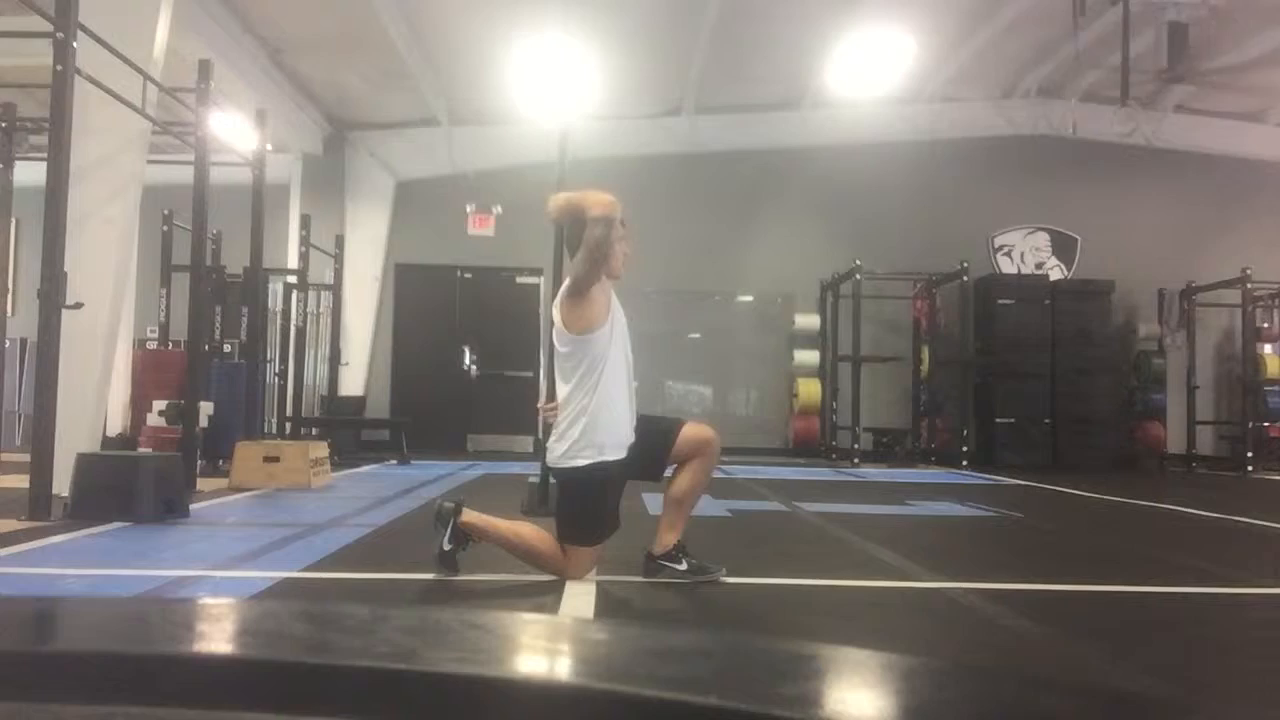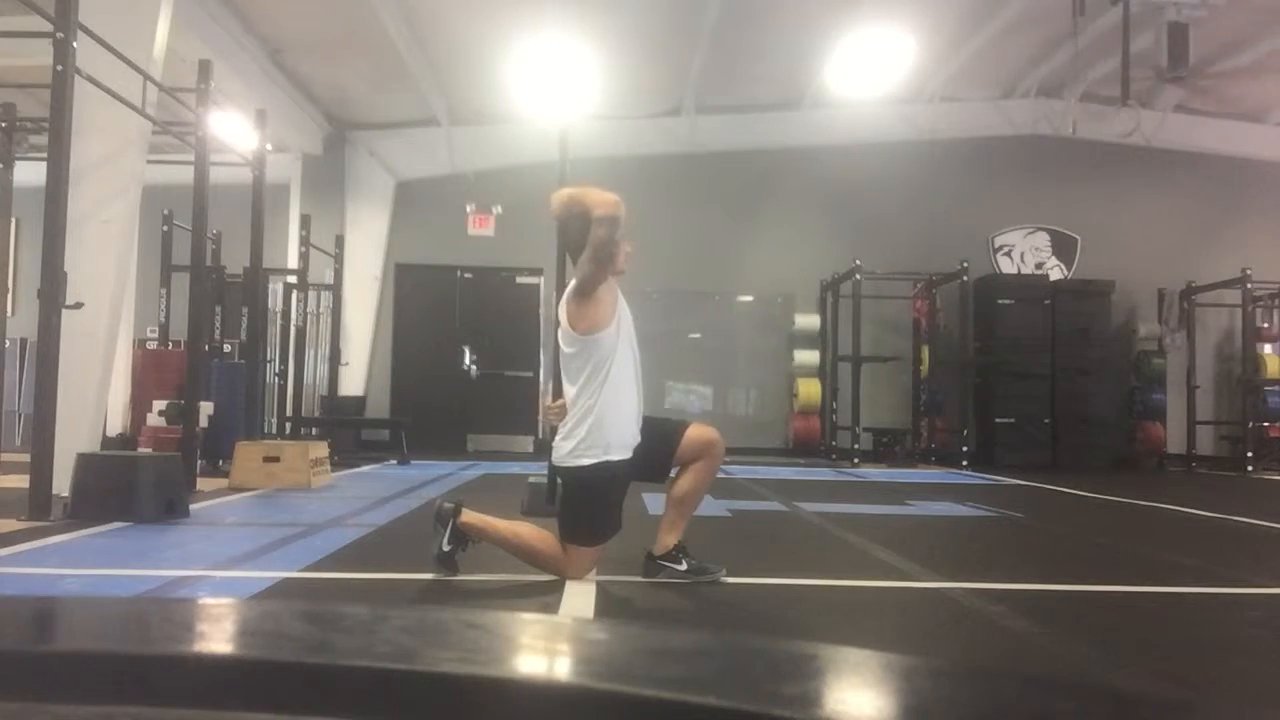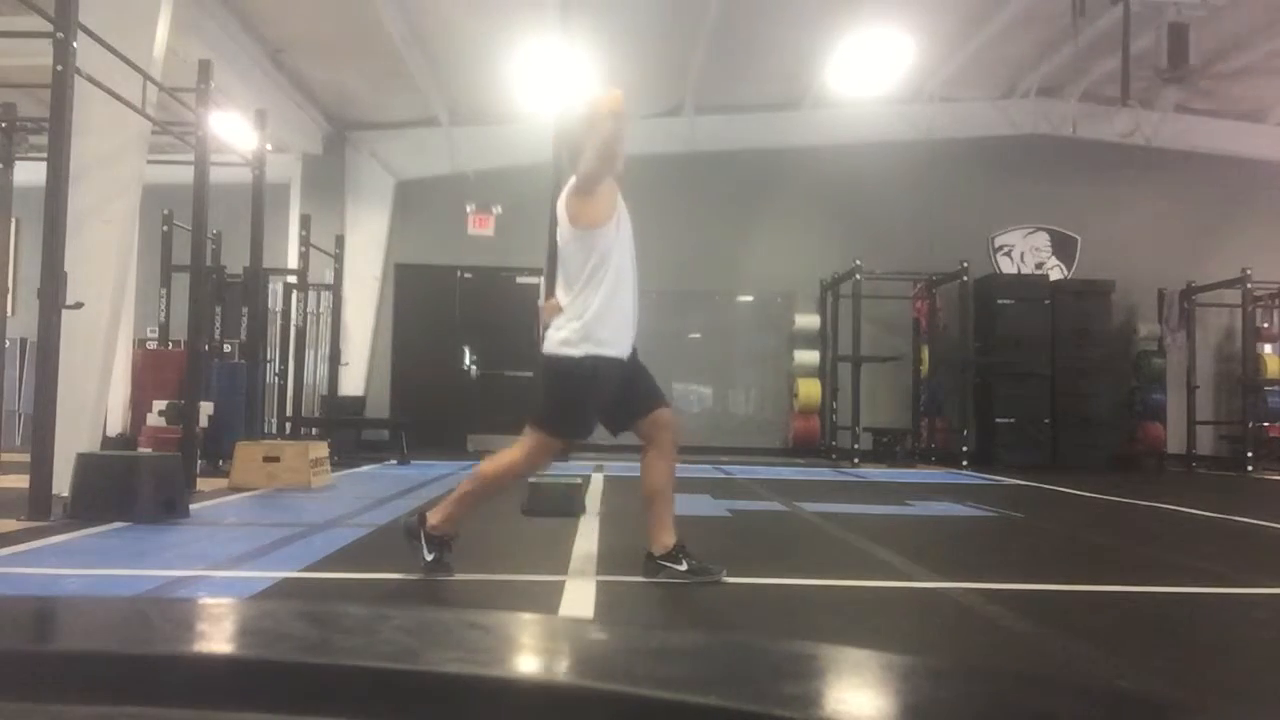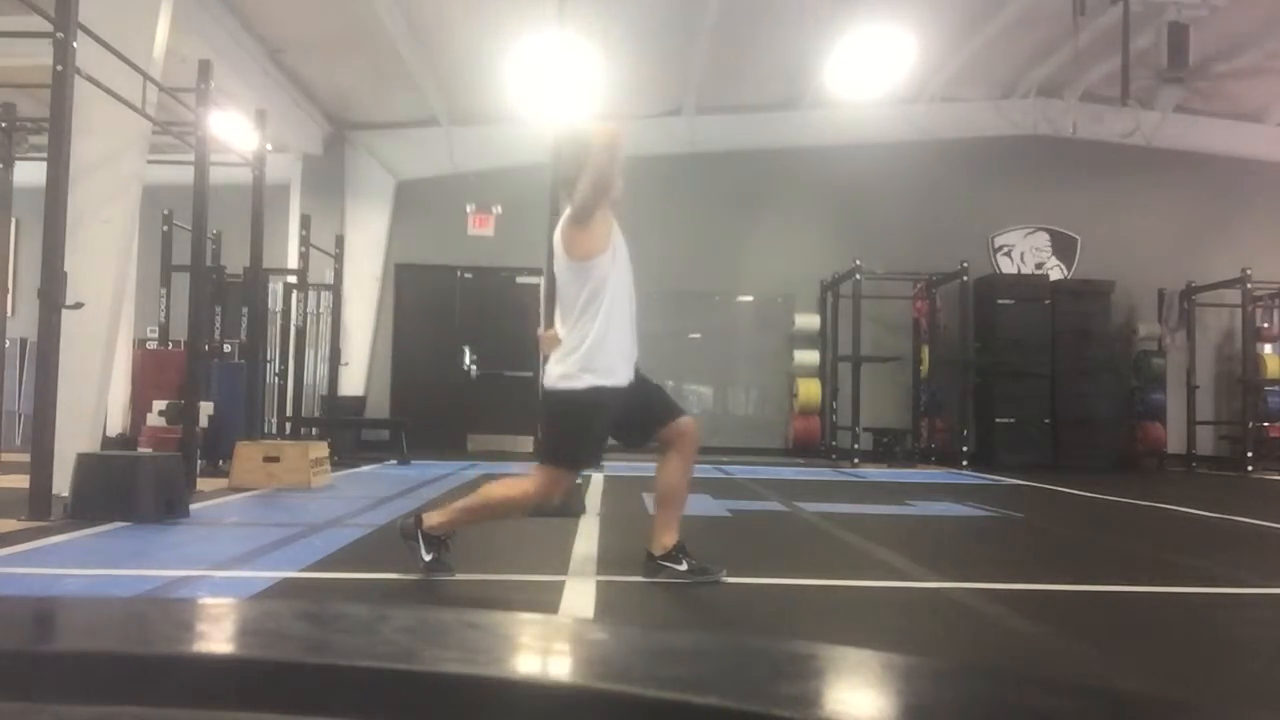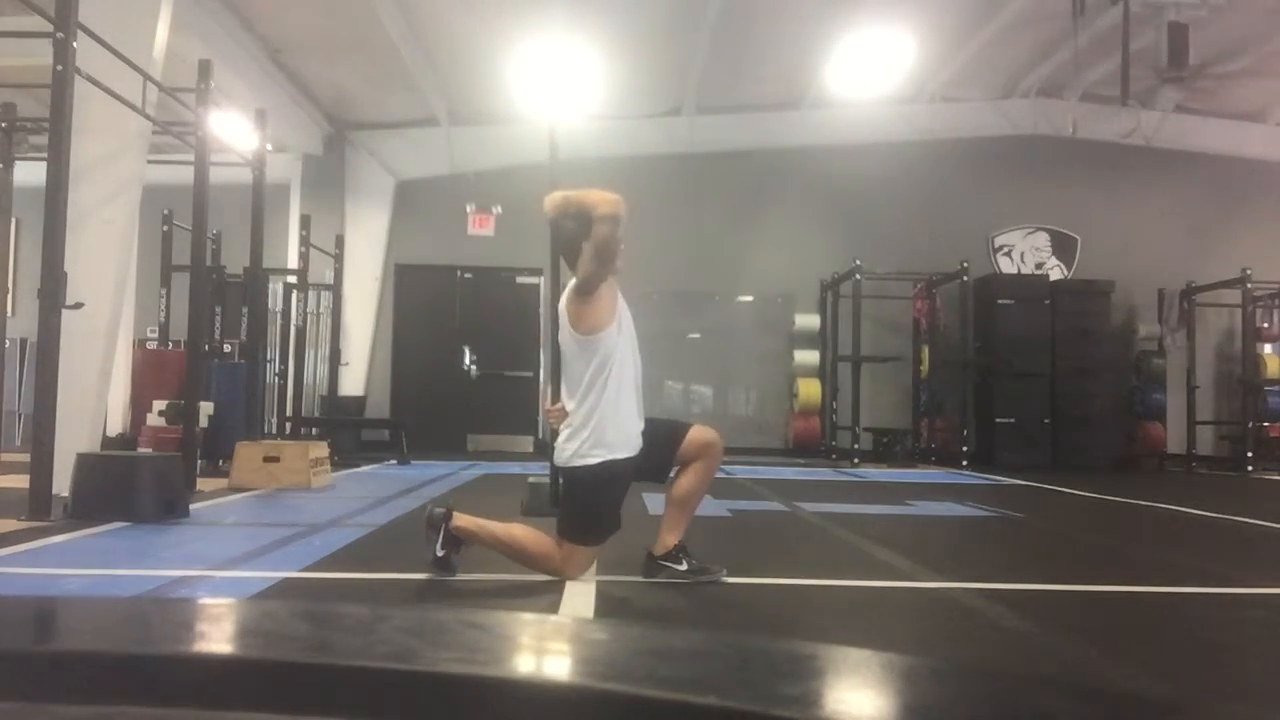
dt=0.7s
person 1, frame 1
left shoulder: (595, 294)
right shoulder: (583, 290)
right elbow: (604, 209)
right wrist: (566, 205)
left hip: (612, 437)
right hip: (589, 451)
left knee: (704, 443)
right knee: (573, 565)
left ankle: (664, 553)
right ankle: (463, 520)
person 1, frame 2
left shoulder: (598, 294)
right shoulder: (590, 292)
right elbow: (609, 210)
right wrist: (570, 201)
left hip: (617, 438)
right hip: (595, 452)
left knee: (709, 444)
right knee: (573, 565)
left ankle: (665, 553)
right ankle: (461, 519)
person 1, frame 3
left shoulder: (594, 194)
right shoulder: (589, 187)
right elbow: (611, 106)
left hip: (610, 351)
right hip: (581, 354)
left knee: (662, 430)
right knee: (534, 453)
left ankle: (664, 553)
right ankle: (433, 525)
person 1, frame 4
left shoulder: (593, 224)
right shoulder: (583, 219)
right elbow: (606, 139)
right wrist: (588, 140)
left hip: (612, 375)
right hip: (583, 383)
left knee: (683, 434)
right knee: (546, 488)
left ankle: (664, 552)
right ankle: (431, 525)
person 1, frame 5
left shoulder: (594, 294)
right shoulder: (588, 291)
right elbow: (609, 208)
right wrist: (563, 203)
left hip: (619, 437)
right hip: (597, 453)
left knee: (707, 445)
right knee: (568, 564)
left ankle: (665, 553)
right ankle: (455, 524)
